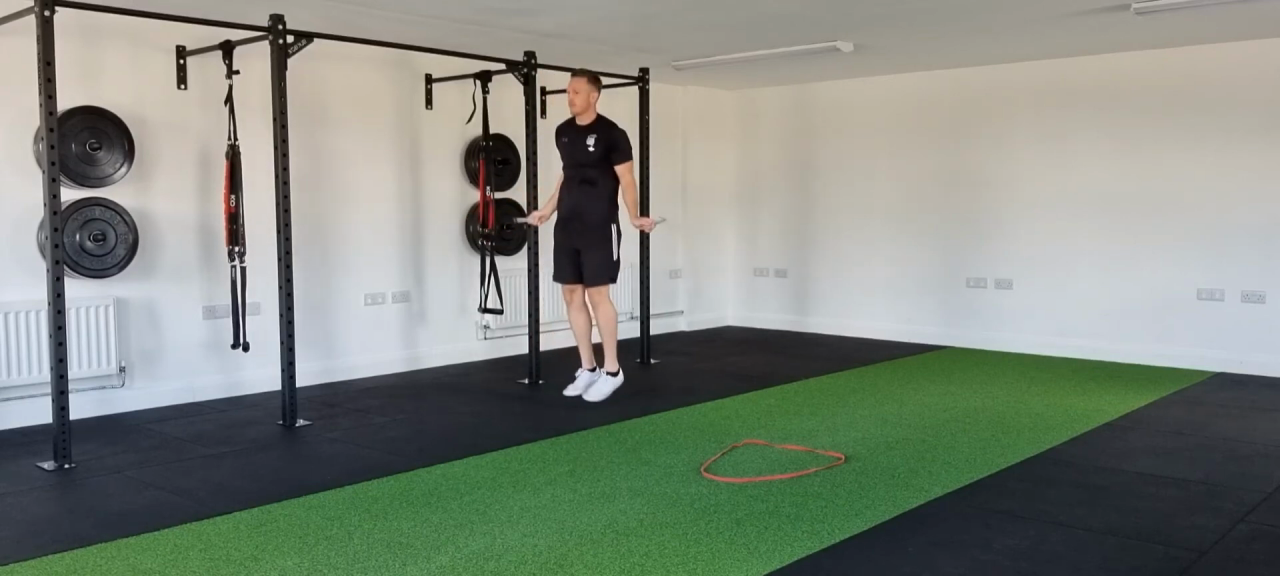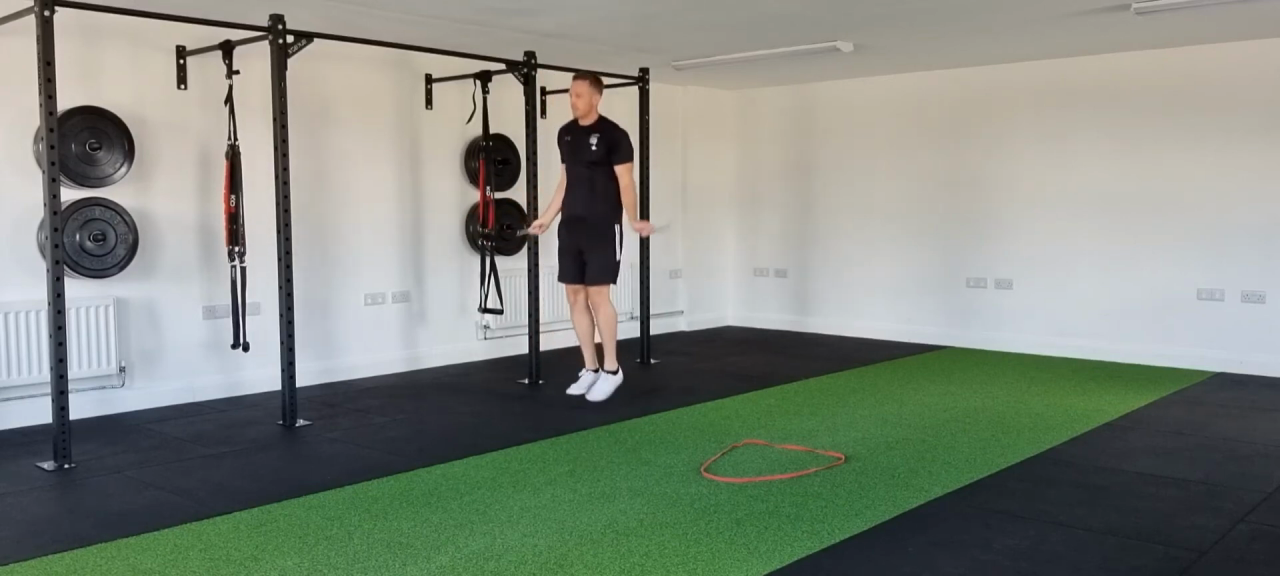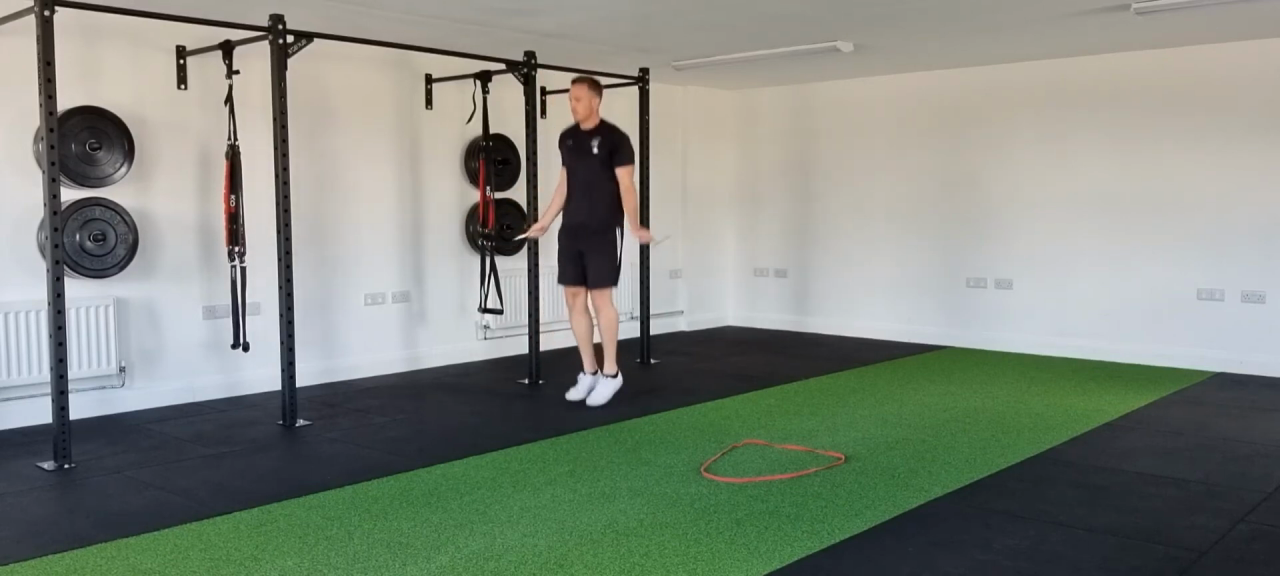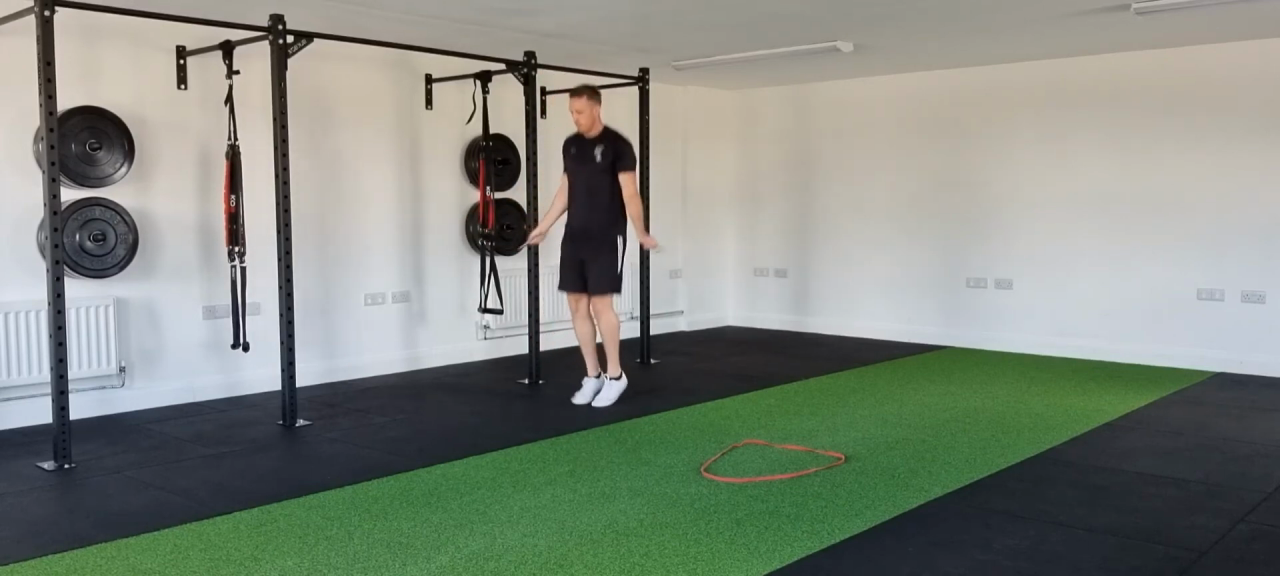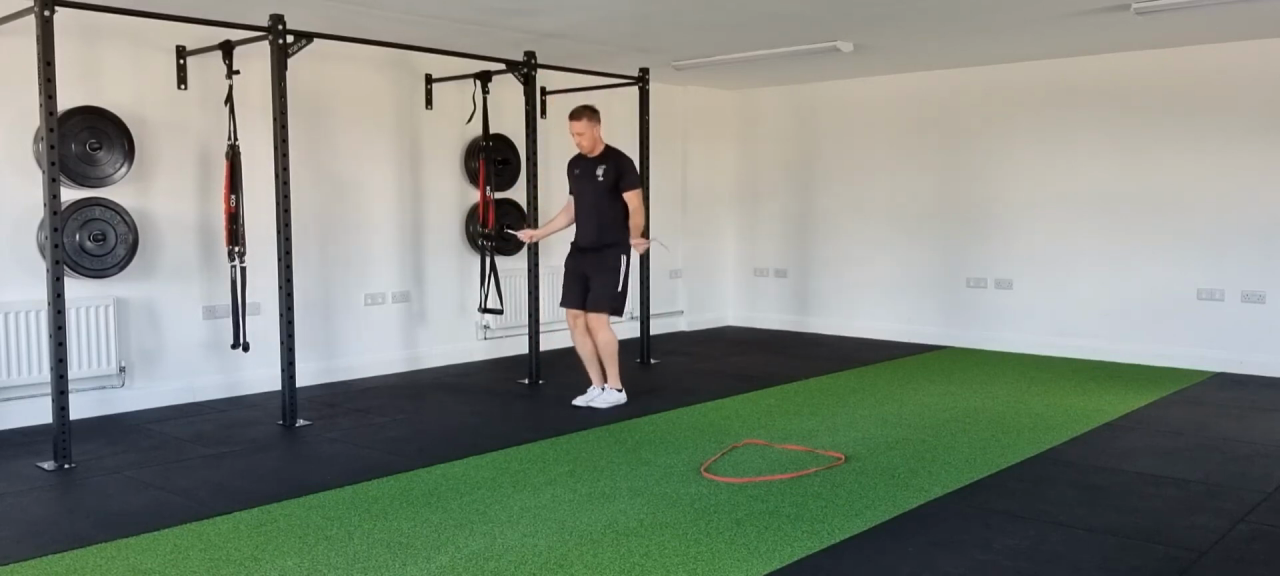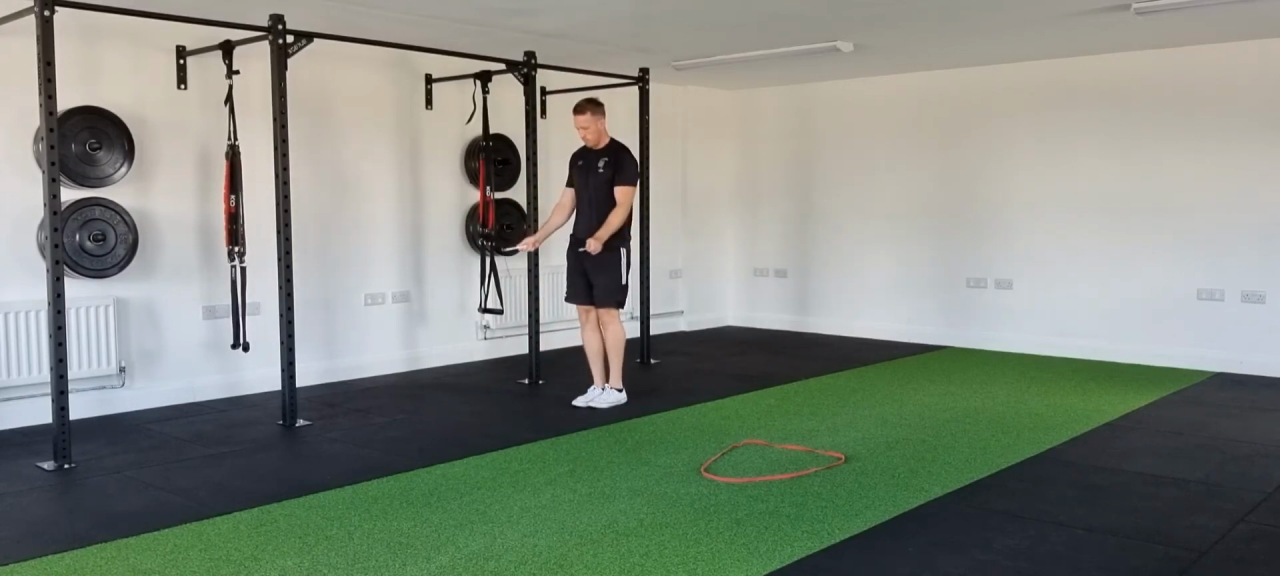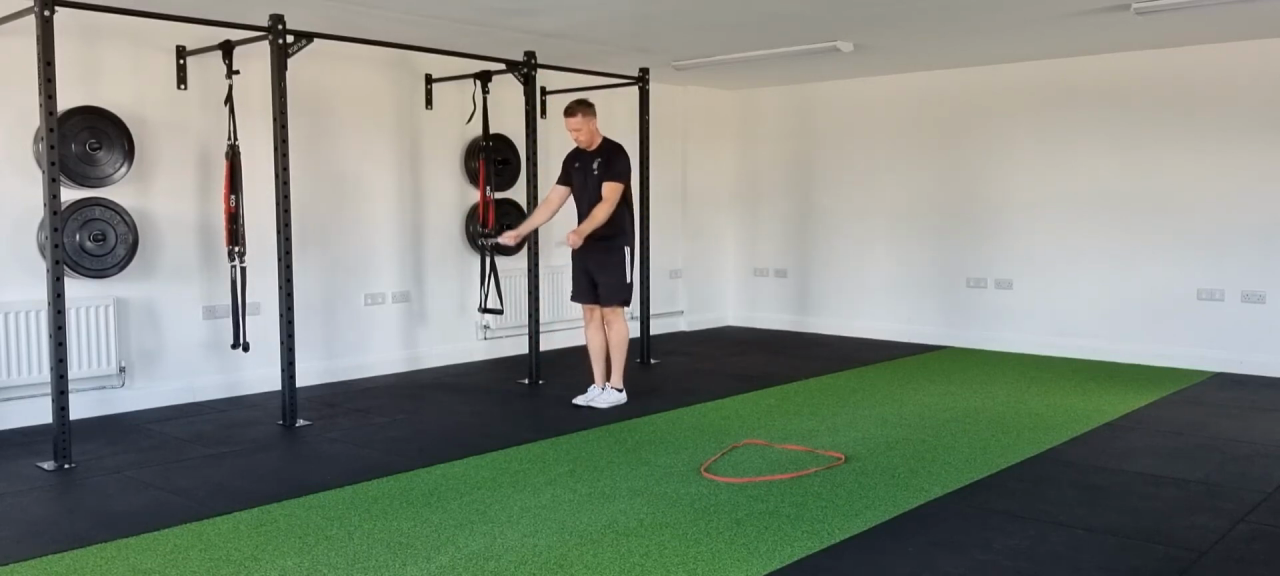
dt=0.4s
person 1, frame 1
left shoulder: (611, 134)
right shoulder: (563, 132)
left elbow: (626, 180)
left wrist: (634, 217)
right wrist: (546, 211)
left hip: (599, 227)
right hip: (567, 226)
left knee: (598, 295)
right knee: (572, 295)
left ankle: (611, 370)
right ankle: (588, 368)
person 1, frame 2
left shoulder: (614, 135)
right shoulder: (566, 134)
left elbow: (625, 182)
left wrist: (634, 220)
right wrist: (547, 218)
left hip: (604, 227)
right hip: (572, 226)
left knee: (598, 296)
right knee: (575, 295)
left ankle: (610, 369)
right ankle: (590, 369)
person 1, frame 3
left shoulder: (616, 138)
right shoulder: (567, 138)
left elbow: (626, 185)
left wrist: (635, 225)
right wrist: (544, 221)
left hip: (605, 231)
right hip: (572, 229)
left knee: (600, 298)
right knee: (574, 298)
left ankle: (610, 373)
right ankle: (589, 372)
person 1, frame 4
left shoulder: (617, 145)
right shoulder: (570, 145)
left elbow: (629, 192)
left wrist: (640, 233)
right wrist: (543, 226)
left hip: (608, 237)
right hip: (575, 236)
left knee: (601, 305)
right knee: (578, 305)
left ankle: (614, 375)
right ankle: (592, 376)
person 1, frame 5
left shoulder: (619, 163)
right shoulder: (575, 165)
left elbow: (636, 207)
left wrist: (636, 237)
right wrist: (540, 233)
left hip: (610, 254)
right hip: (579, 253)
left knee: (596, 321)
right knee: (575, 320)
left ankle: (616, 387)
right ankle: (598, 386)
person 1, frame 6
left shoulder: (621, 157)
right shoulder: (578, 158)
left elbow: (623, 206)
right elbow: (567, 204)
left wrist: (600, 238)
right wrist: (539, 236)
left hip: (609, 249)
right hip: (579, 247)
left knee: (608, 316)
right knee: (586, 316)
left ankle: (616, 387)
right ankle: (598, 386)
person 1, frame 7
left shoulder: (615, 154)
right shoulder: (573, 159)
left elbow: (608, 202)
right elbow: (553, 201)
left wrist: (580, 232)
right wrist: (520, 231)
left hip: (614, 247)
right hip: (584, 247)
left knee: (612, 314)
right knee: (591, 314)
left ankle: (616, 387)
right ankle: (598, 385)
